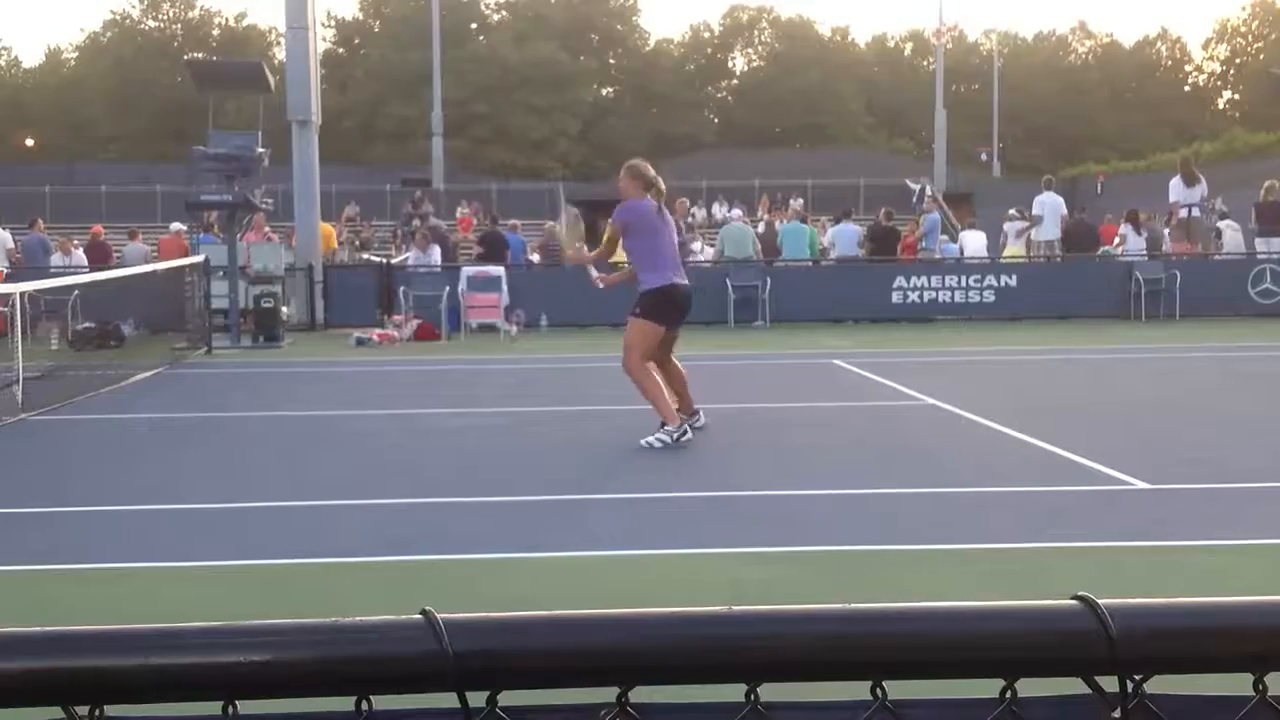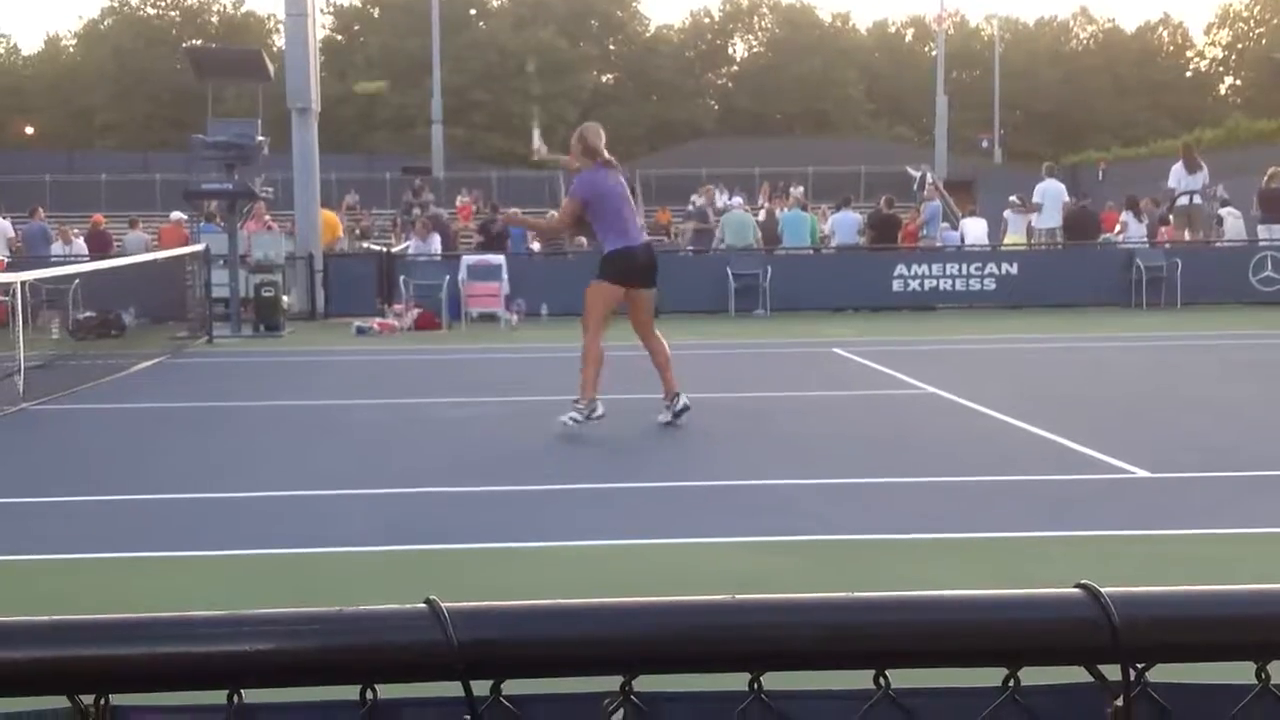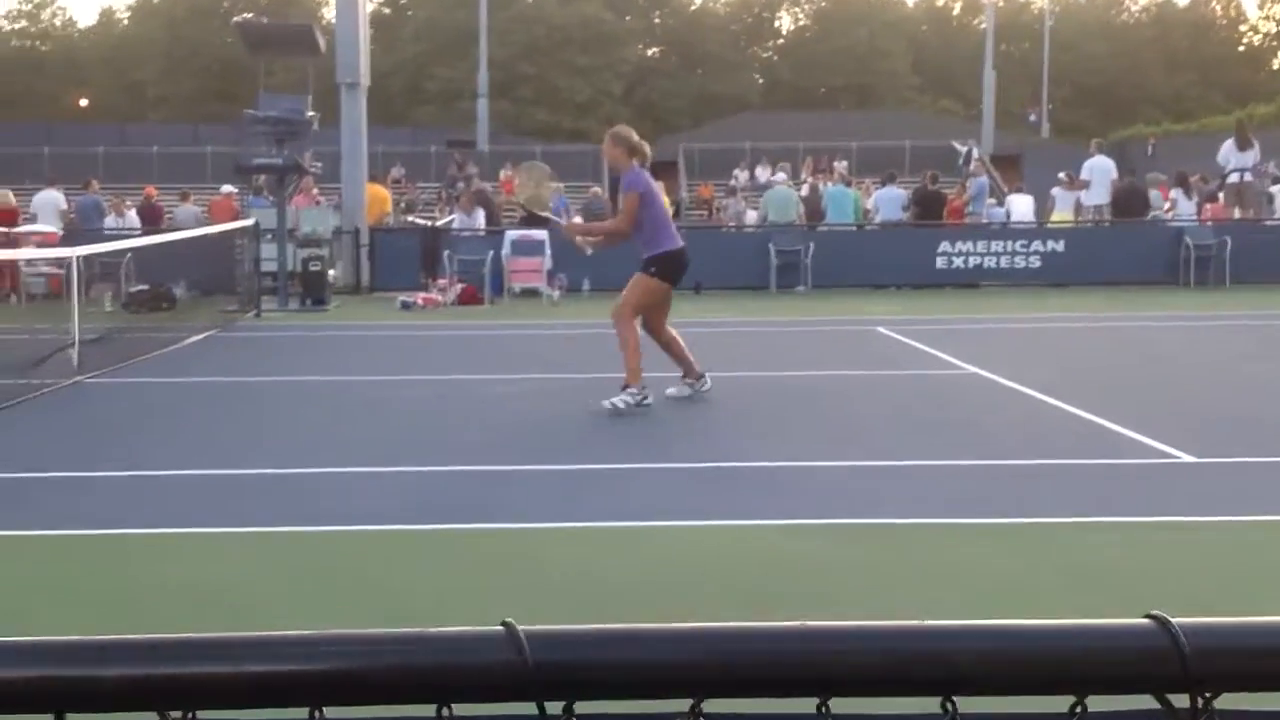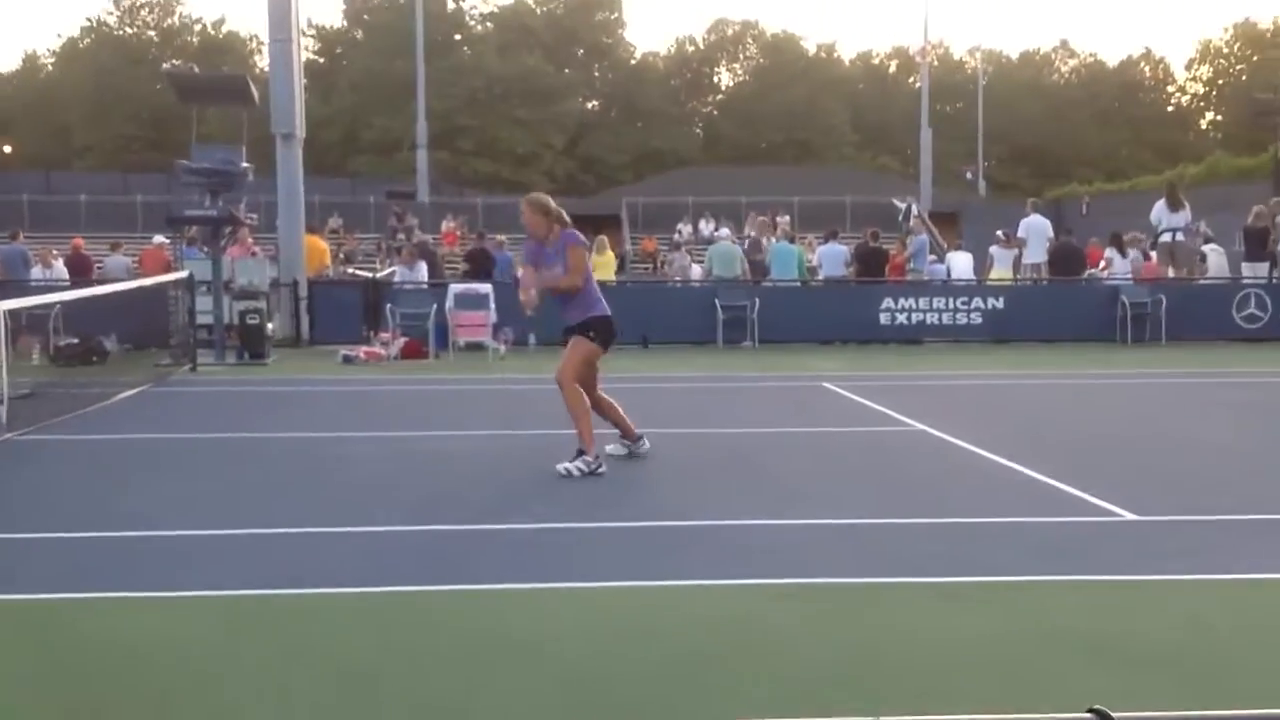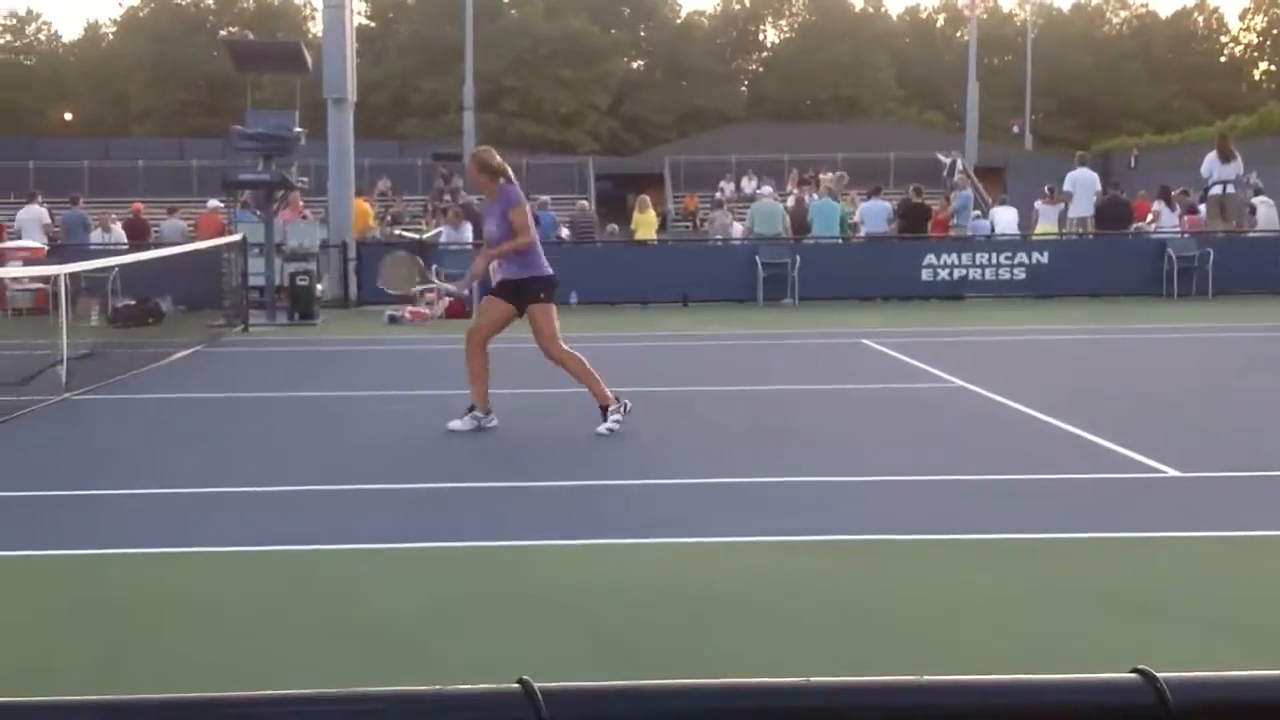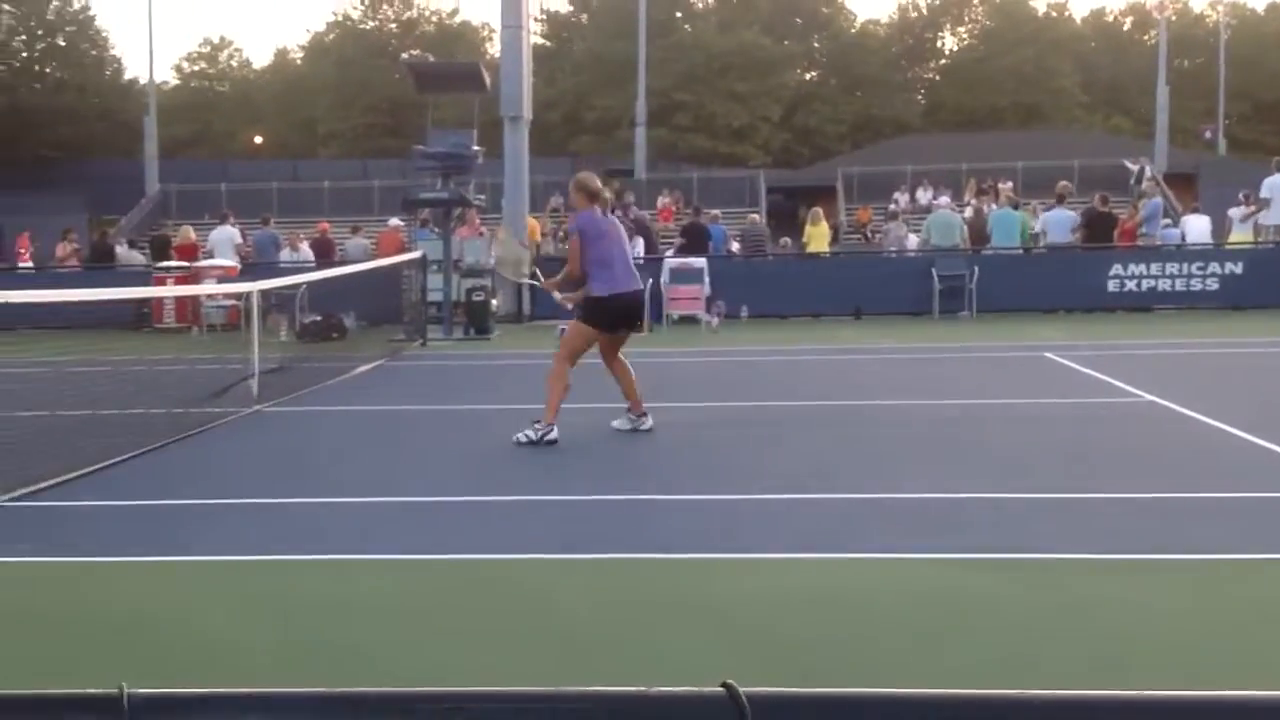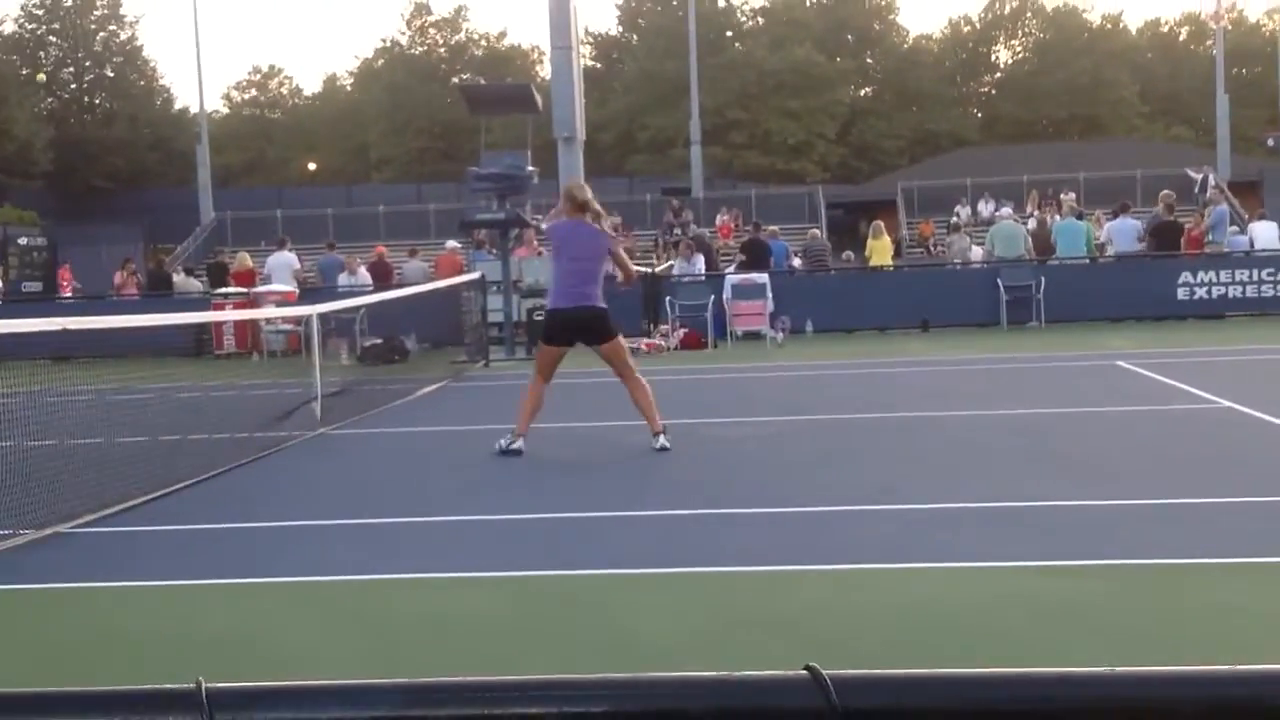
dt=0.5s
person 1, frame 1
left shoulder: (626, 211)
right shoulder: (661, 213)
left elbow: (607, 251)
left wrist: (584, 258)
right wrist: (612, 279)
left hip: (658, 294)
right hip: (680, 292)
left knee: (634, 362)
right knee: (662, 357)
left ankle: (673, 425)
right ankle: (690, 413)
person 1, frame 2
left shoulder: (584, 182)
right shoulder: (608, 169)
left elbow: (560, 225)
left wrist: (519, 221)
right wrist: (552, 156)
left hip: (619, 259)
right hip: (644, 254)
left knee: (592, 329)
right knee: (647, 331)
left ankle: (587, 402)
right ankle: (673, 396)
person 1, frame 3
left shoulder: (632, 179)
right shoulder: (633, 177)
left elbow: (623, 225)
right elbow: (626, 228)
left wrist: (582, 229)
right wrist: (594, 241)
left hip: (665, 258)
right hip: (665, 257)
left knee: (622, 315)
right knee: (654, 325)
left ankle: (634, 387)
right ankle: (695, 377)
person 1, frame 4
left shoulder: (570, 239)
right shoulder: (532, 248)
left elbow: (576, 281)
right elbow: (527, 281)
left wrist: (545, 281)
right wrist: (529, 291)
left hip: (595, 322)
right hip: (575, 325)
left knee: (566, 378)
right knee: (587, 391)
left ankle: (589, 455)
right ankle: (633, 439)
person 1, frame 5
left shoulder: (509, 195)
right shoulder: (488, 203)
left elbow: (527, 238)
left wrist: (493, 253)
right wrist: (470, 277)
left hip: (536, 280)
right hip: (509, 282)
left knee: (552, 348)
right knee: (474, 337)
left ankle: (611, 403)
right ankle: (481, 411)
person 1, frame 6
left shoulder: (579, 221)
right shoulder: (612, 222)
left elbow: (576, 270)
left wrist: (554, 284)
right wrist: (579, 296)
left hip: (608, 301)
right hip: (634, 298)
left knee: (562, 359)
right knee: (610, 355)
left ankle: (547, 425)
right ankle: (638, 414)
person 1, frame 7
left shoulder: (557, 230)
right shoulder: (605, 238)
right elbow: (630, 277)
left hip: (558, 316)
right hip: (592, 316)
left knee: (539, 380)
right knee: (630, 376)
left ankle: (518, 437)
right ankle: (658, 433)
